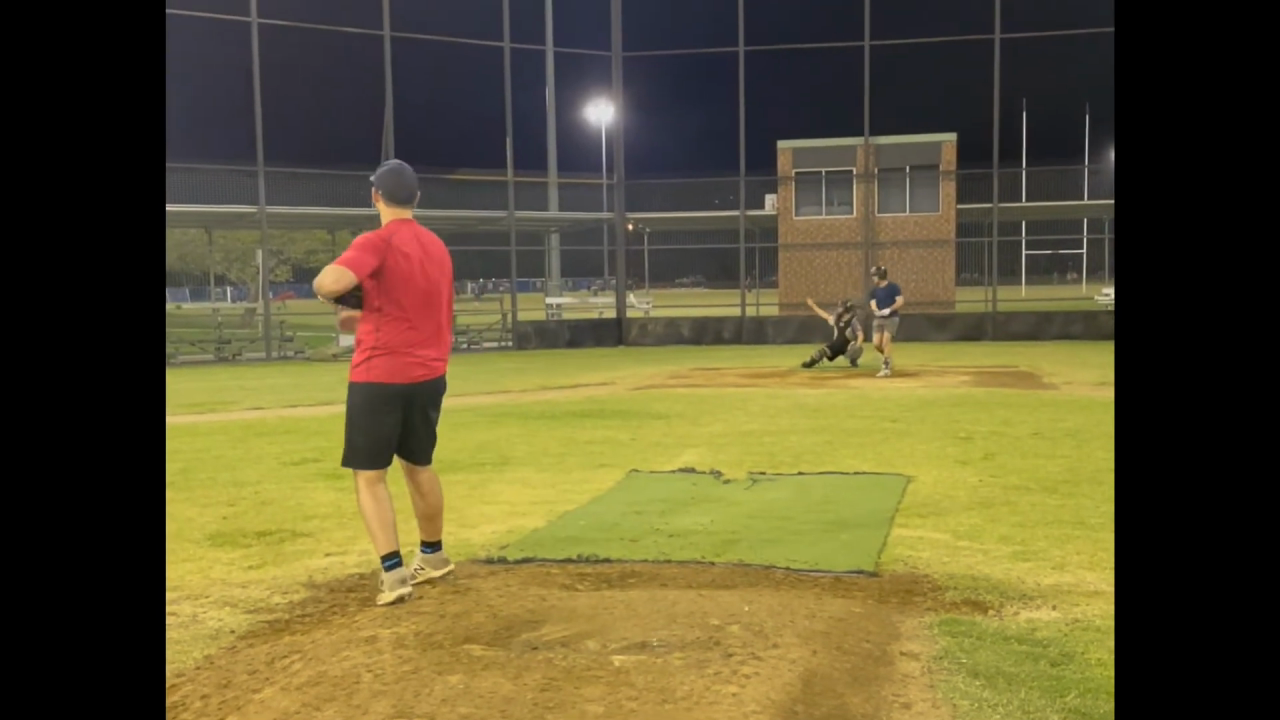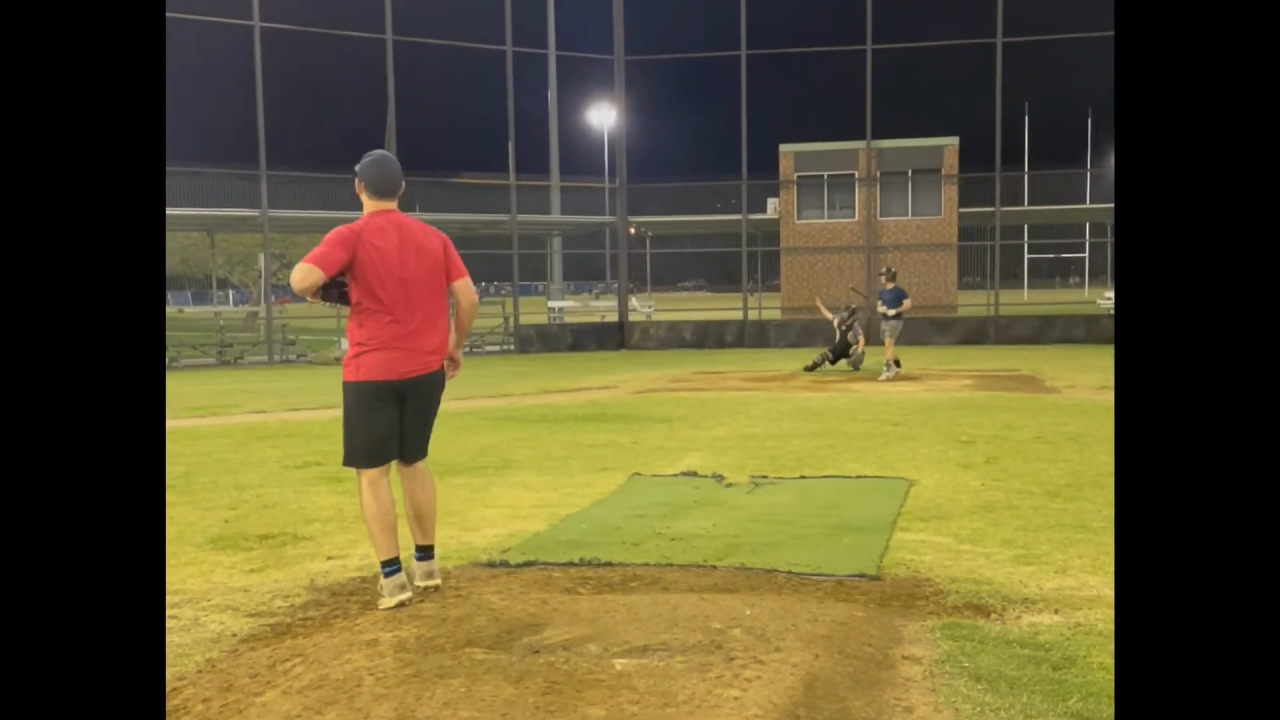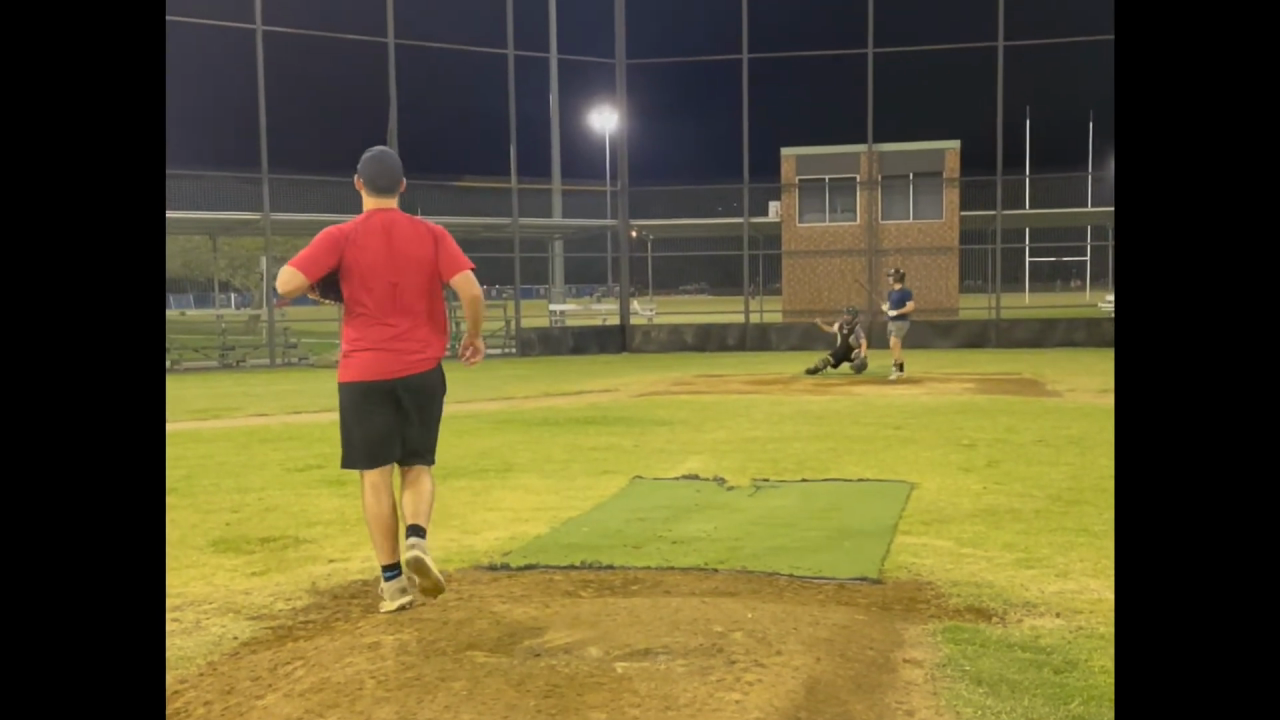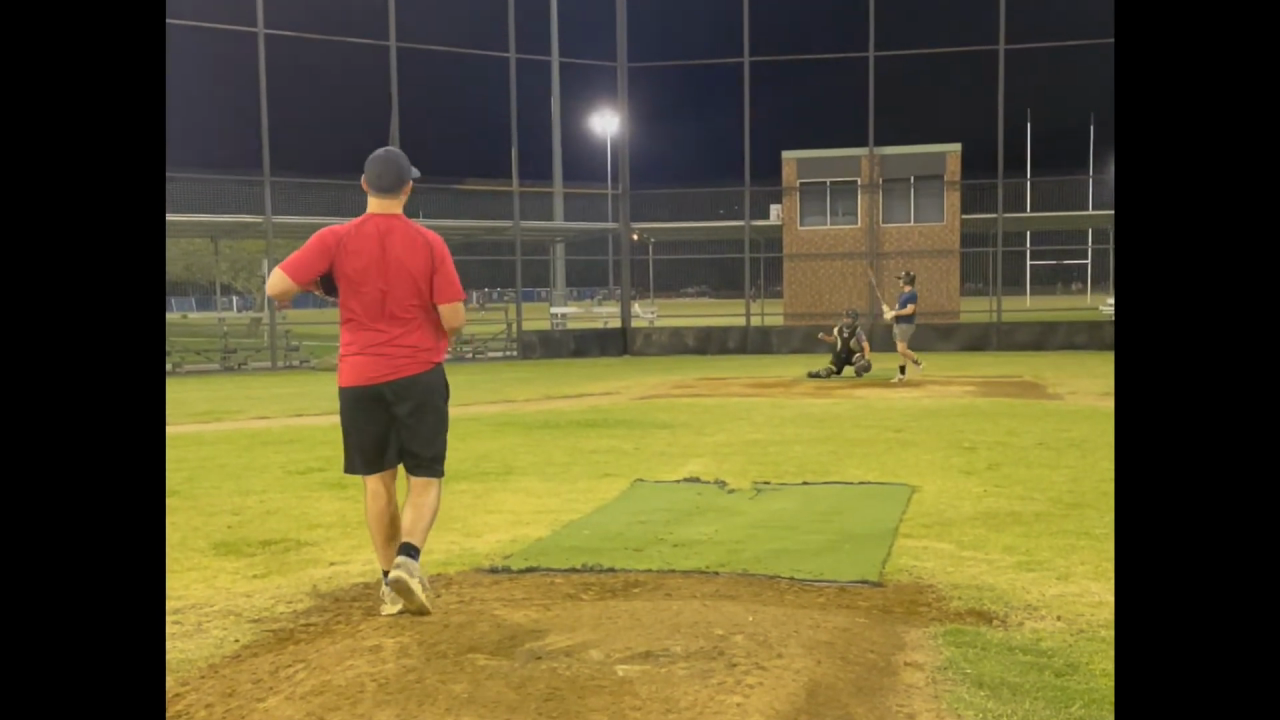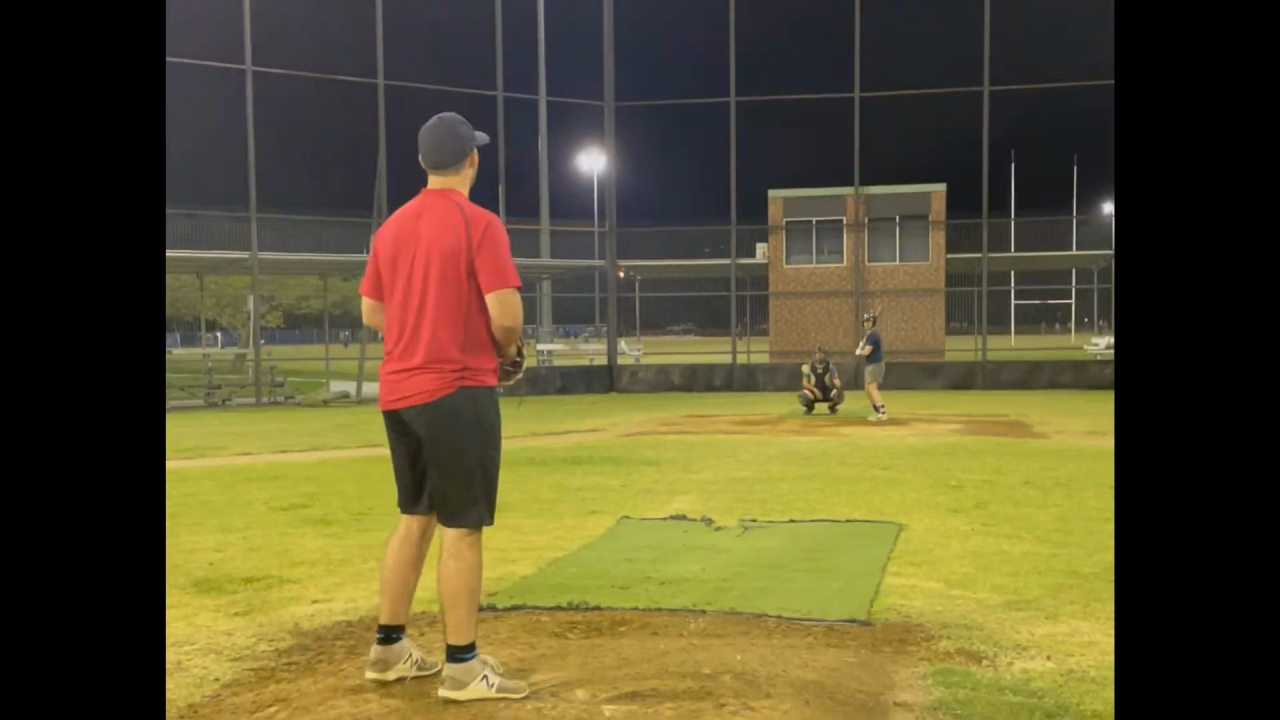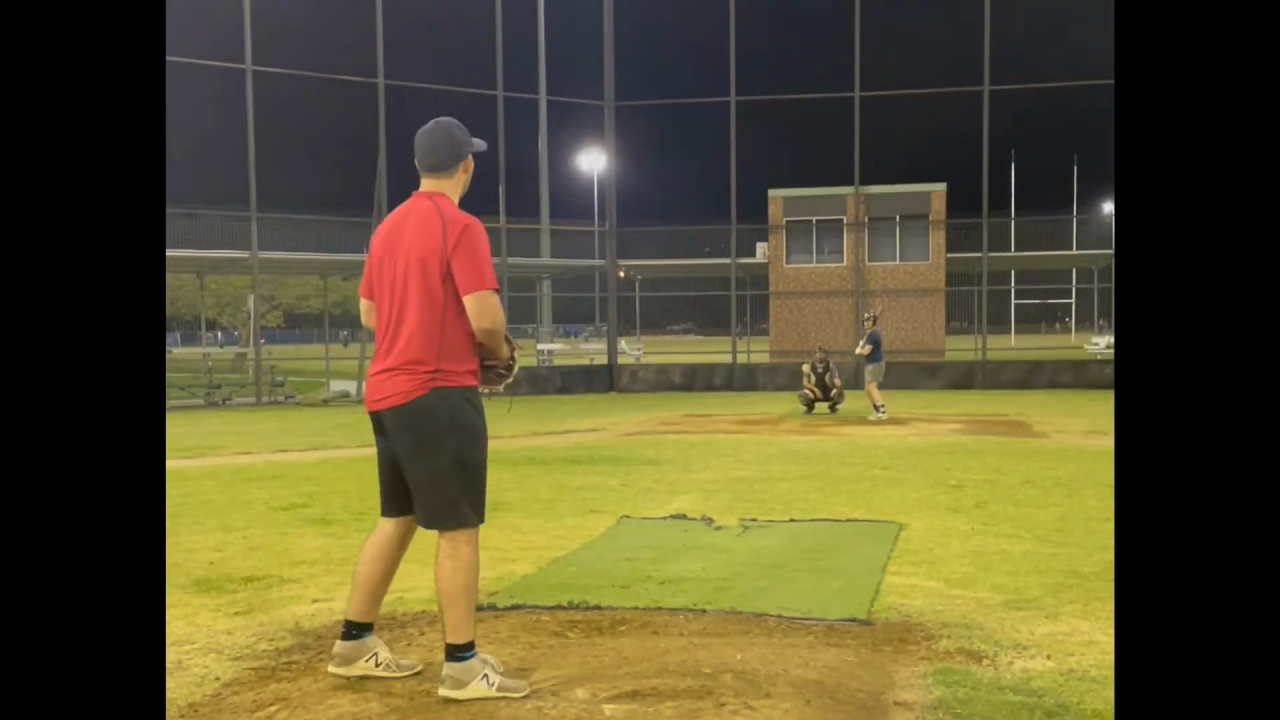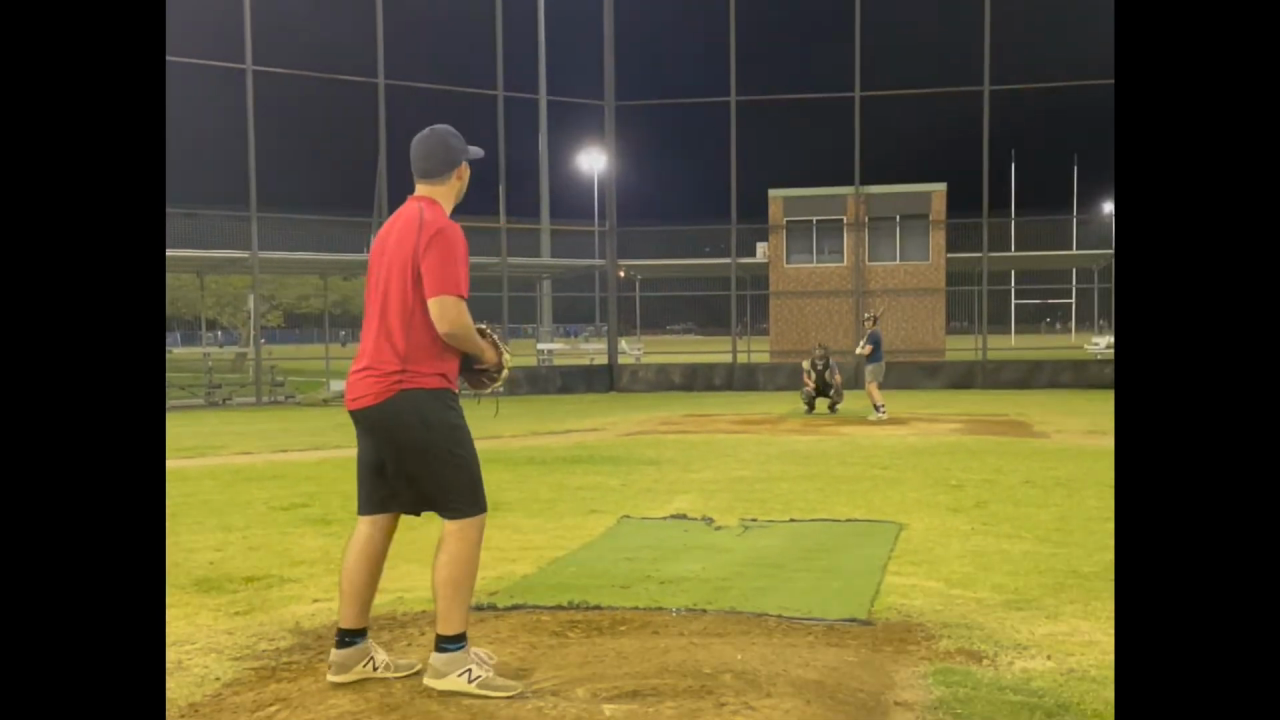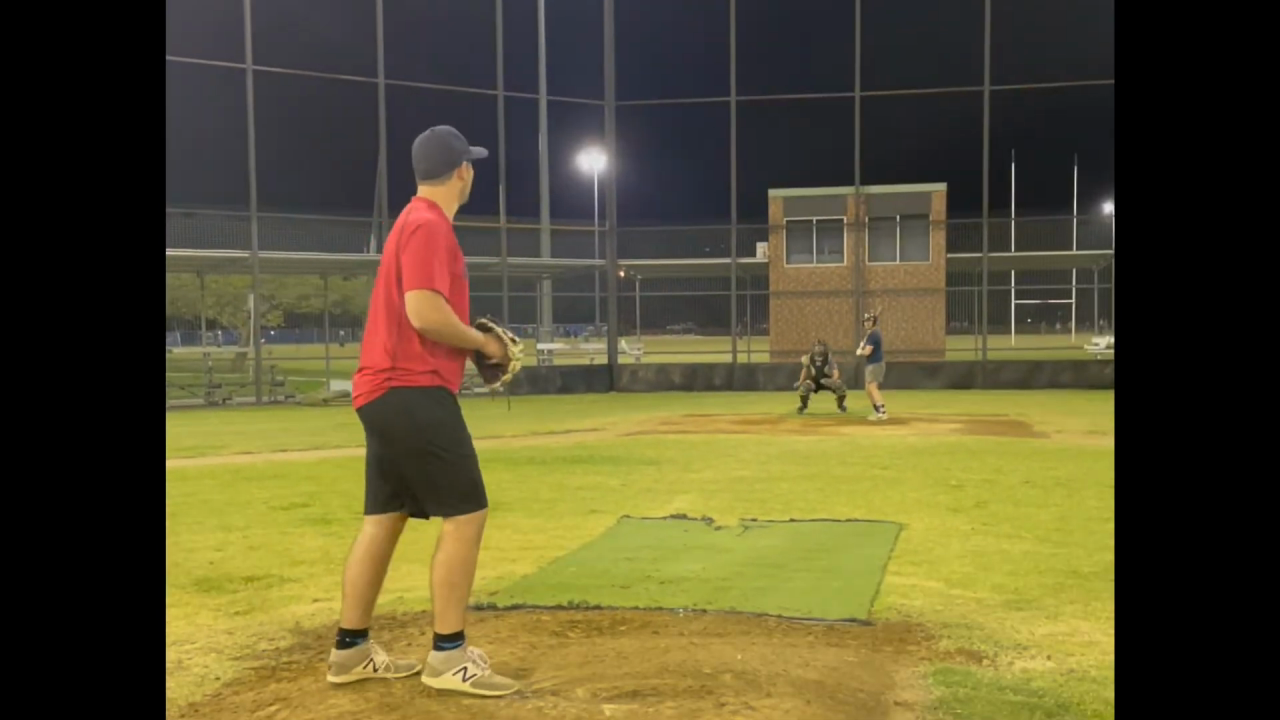
dt=0.2s
person 1, frame 1
left shoulder: (375, 241)
right shoulder: (437, 247)
left elbow: (334, 283)
left wrist: (322, 279)
left hip: (378, 375)
right hip: (429, 375)
left knee: (369, 475)
right knee: (419, 467)
left ankle: (393, 572)
right ankle: (433, 555)
person 1, frame 2
left shoulder: (350, 236)
right shoulder: (434, 238)
left elbow: (301, 282)
right elbow: (468, 300)
left wrist: (319, 284)
right wrist: (455, 346)
left hip: (370, 372)
right hip: (426, 369)
left knee: (372, 475)
right knee: (414, 463)
left ankle: (392, 578)
right ankle: (425, 563)
person 1, frame 3
left shoulder: (340, 237)
right shoulder: (431, 234)
left elbow: (286, 285)
right elbow: (471, 291)
left wrist: (317, 277)
right wrist: (473, 335)
left hip: (363, 372)
right hip: (422, 370)
left knee: (376, 475)
right knee: (418, 466)
left ankle: (393, 580)
right ankle: (417, 541)
person 1, frame 4
left shoulder: (336, 239)
right shoulder: (429, 243)
left elbow: (276, 288)
right elbow: (454, 319)
left wrist: (321, 282)
right wrist: (440, 335)
left hip: (361, 377)
right hip: (419, 375)
left knee: (378, 478)
right knee: (425, 475)
left ankle: (391, 585)
right ankle: (408, 558)
person 1, frame 5
left shoulder: (390, 228)
right shoulder: (479, 224)
left elbow: (372, 314)
right elbow: (506, 317)
right wrist: (508, 350)
left hip: (400, 393)
right hip: (458, 392)
left knee: (416, 518)
right knee: (462, 527)
left ankle: (388, 647)
right ankle: (461, 665)
person 1, frame 6
left shoulder: (387, 228)
right shoulder: (461, 226)
left elbow: (369, 314)
right elbow: (486, 317)
right wrist: (498, 350)
left hip: (388, 392)
right hip: (439, 393)
left knee: (397, 519)
right knee: (458, 528)
left ankle: (354, 643)
right ankle: (461, 666)
person 1, frame 7
left shoulder: (390, 229)
right shoulder: (441, 230)
right elbow: (448, 320)
left wrist: (461, 345)
right wrist: (483, 352)
left hip: (373, 391)
right hip: (414, 392)
left knee: (375, 518)
right knee: (464, 516)
left ankle: (349, 649)
right ankle: (451, 656)
person 1, frame 8
left shoulder: (410, 222)
right shoulder: (430, 226)
right elbow: (425, 315)
left wrist: (468, 339)
right wrist: (485, 344)
left hip: (386, 390)
right hip: (413, 390)
left knee: (382, 518)
right knee: (465, 514)
left ankle: (350, 650)
right ankle: (448, 655)
